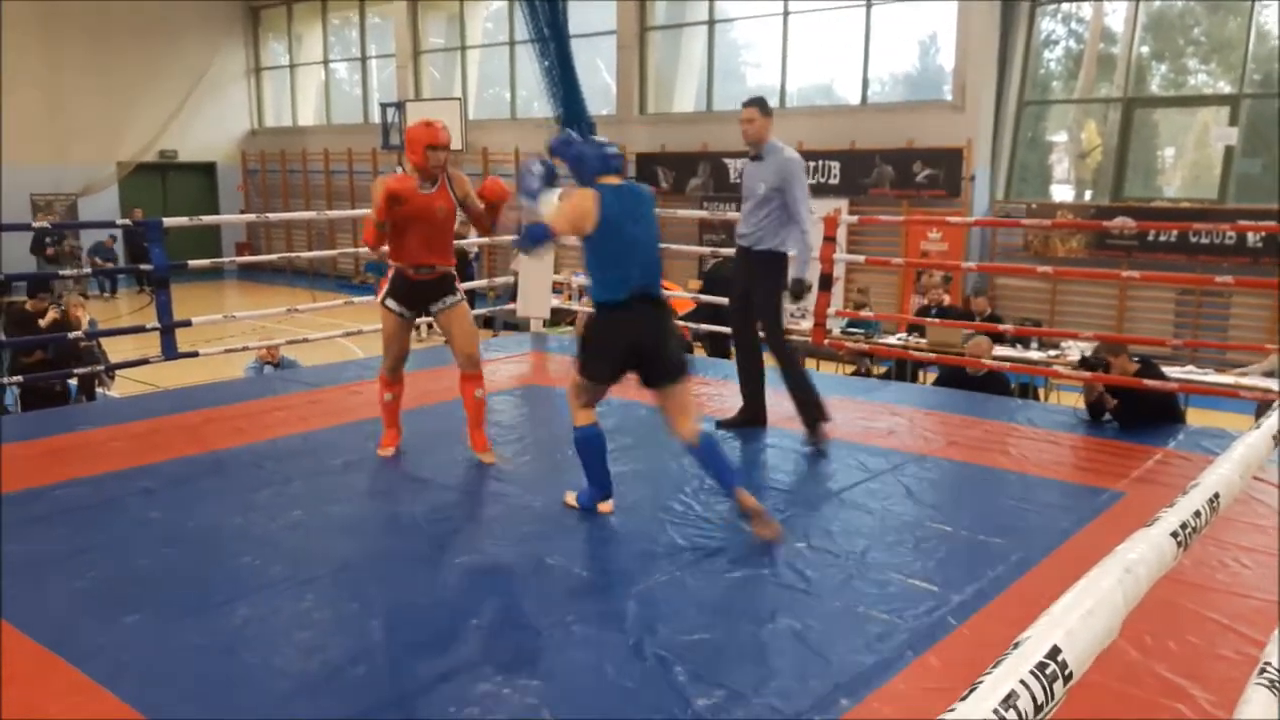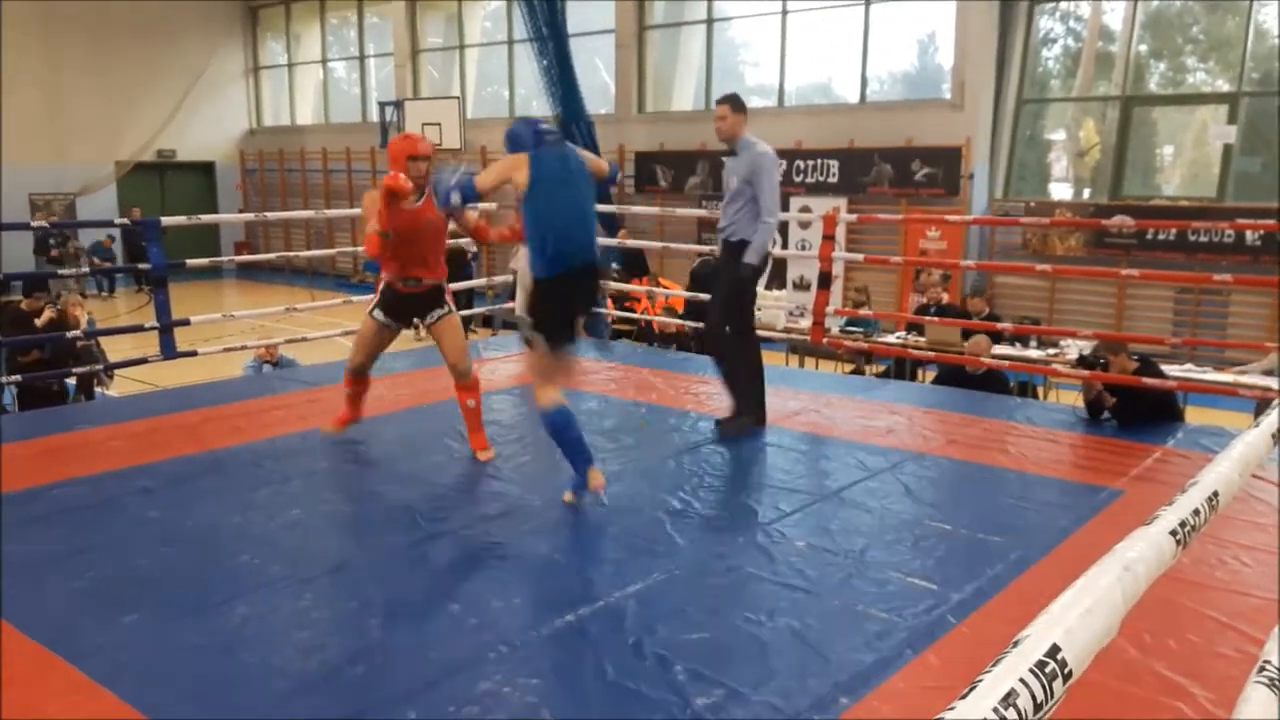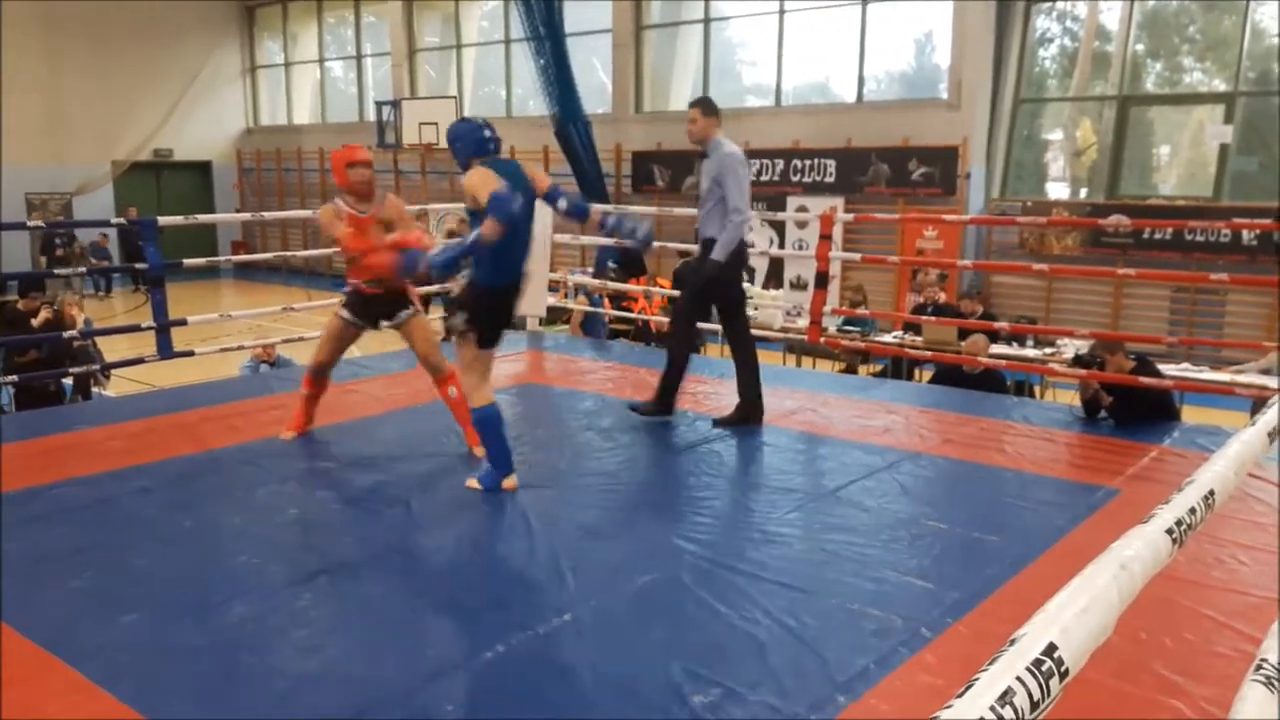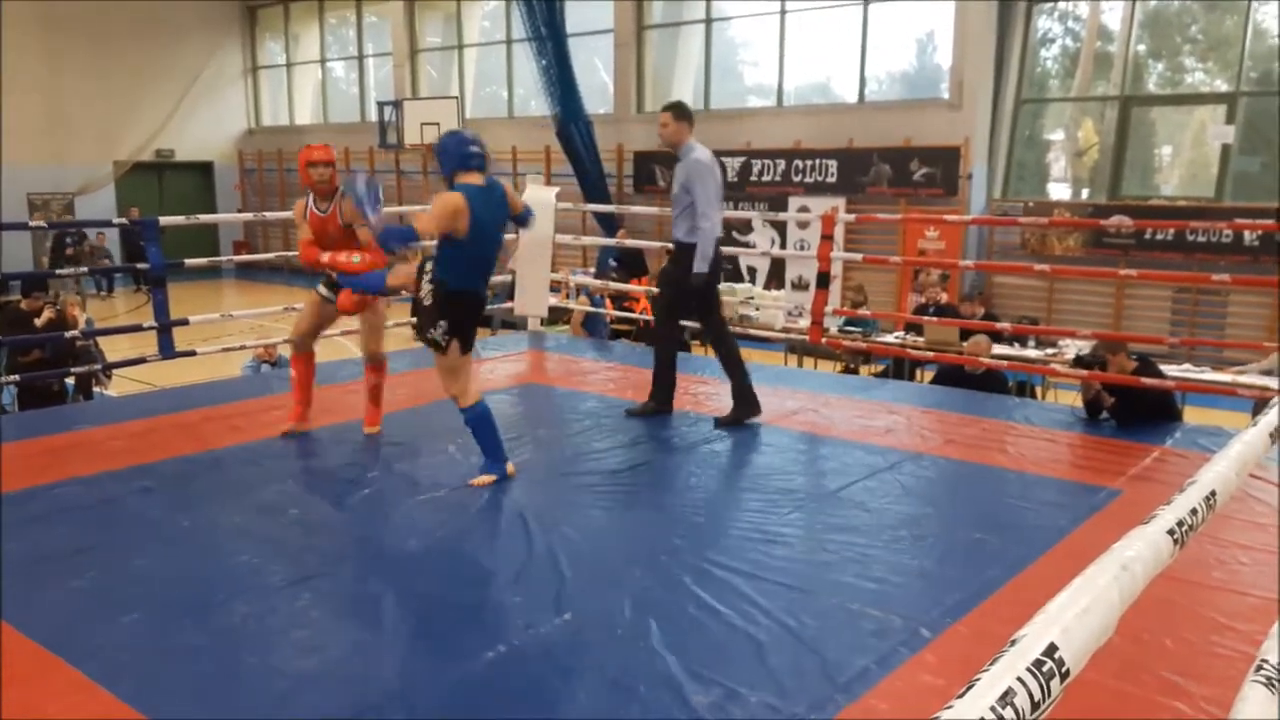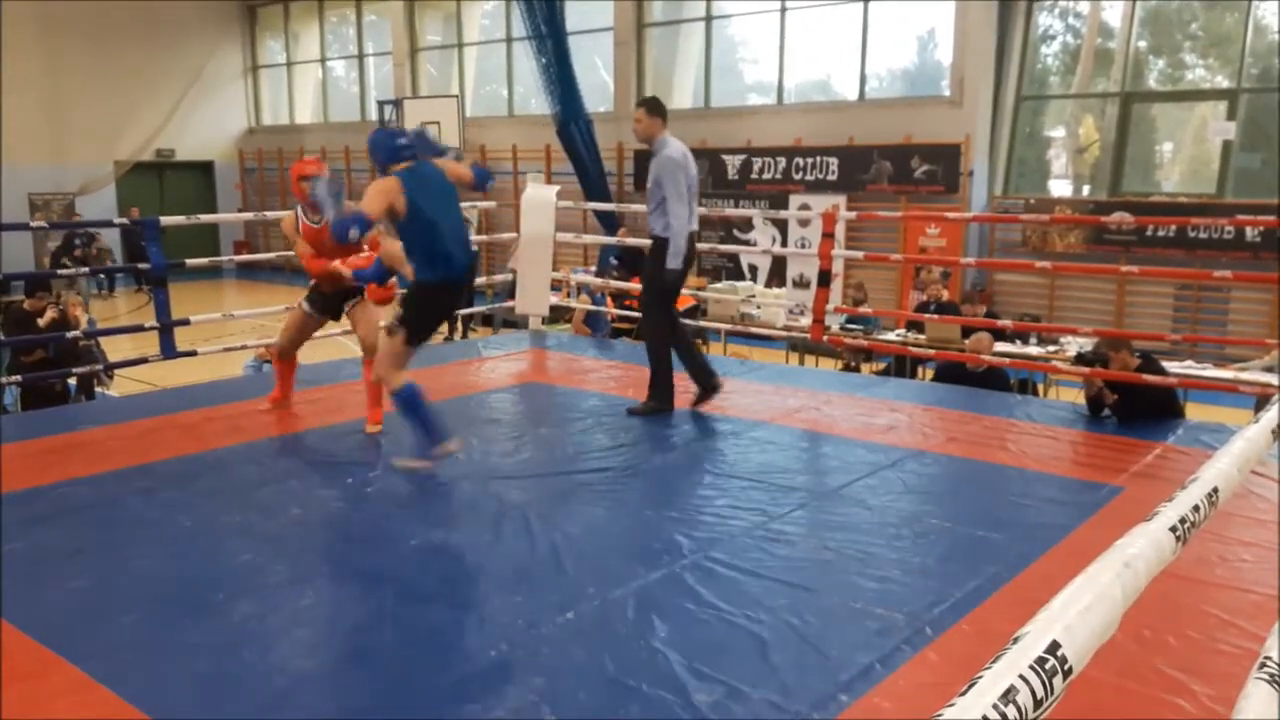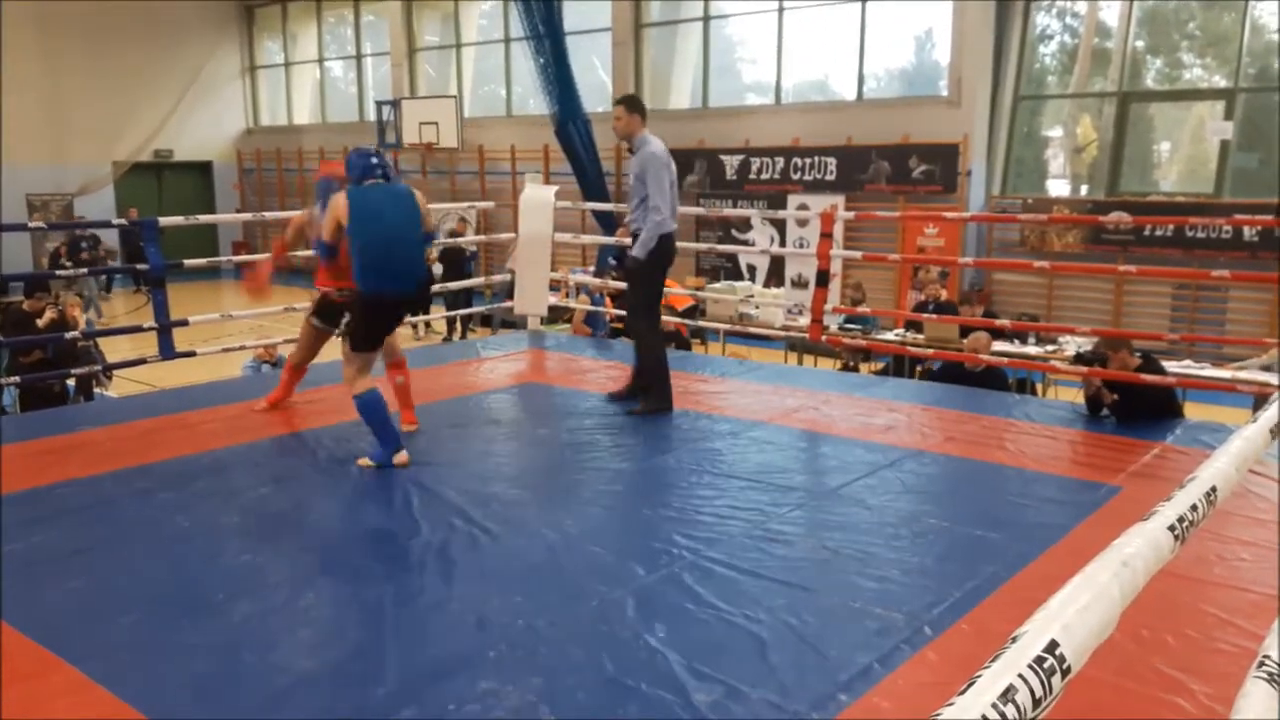
dt=0.2s
person 1, frame 1
left shoulder: (582, 199)
right shoulder: (643, 195)
left elbow: (531, 241)
left wrist: (530, 191)
right wrist: (574, 150)
left hip: (611, 322)
right hip: (655, 320)
left knee: (581, 404)
right knee: (686, 424)
left ankle: (596, 495)
right ankle: (739, 494)
person 1, frame 2
left shoulder: (518, 164)
right shoulder: (577, 158)
left elbow: (459, 194)
right elbow: (610, 172)
left wrist: (452, 183)
left hip: (553, 283)
right hip: (585, 277)
left knee: (542, 388)
left ankle: (585, 471)
person 1, frame 3
left shoulder: (475, 178)
right shoulder: (521, 172)
left elbow: (506, 208)
right elbow: (567, 204)
left wrist: (456, 251)
right wrist: (617, 225)
left hip: (487, 291)
right hip: (502, 282)
left knee: (474, 385)
left ankle: (501, 472)
person 1, frame 4
left shoulder: (453, 201)
right shoulder: (498, 189)
left elbow: (395, 242)
right elbow: (524, 217)
left hip: (456, 301)
left knee: (460, 387)
right knee: (396, 277)
left ankle: (498, 463)
right ankle: (346, 282)
person 1, frame 5
left shoulder: (386, 187)
right shoulder: (439, 168)
left elbow: (348, 231)
right elbow: (482, 178)
left hip: (436, 288)
right hip: (458, 272)
left knee: (387, 370)
right knee: (389, 248)
left ankle: (434, 440)
right ankle: (360, 277)
person 1, frame 6
left shoulder: (342, 200)
right shoulder: (412, 196)
left elbow: (325, 251)
left hip: (374, 301)
right hip: (417, 290)
left knee: (356, 376)
left ankle: (391, 449)
person 2, frame 1
left shoulder: (788, 161)
right shoulder: (750, 164)
left elbow: (802, 221)
left wrist: (800, 272)
left hip: (769, 261)
right hip: (745, 257)
left knee: (777, 342)
right knee: (743, 336)
left ankle: (814, 419)
right ankle: (753, 411)
person 2, frame 2
left shoulder: (761, 156)
right shoulder: (732, 159)
left elbow: (769, 216)
left wrist: (751, 260)
right wrist: (724, 254)
left hip: (745, 254)
right hip: (731, 251)
left knee: (714, 327)
right knee: (740, 331)
left ankle: (747, 409)
right ankle: (750, 409)
person 2, frame 3
left shoulder: (729, 156)
right shoulder: (712, 159)
left elbow: (739, 215)
left wrist: (717, 258)
right wrist: (707, 254)
left hip: (723, 254)
right hip: (715, 252)
left knee: (683, 321)
right knee: (736, 329)
left ankle: (664, 400)
right ankle: (749, 407)
person 2, frame 4
left shoulder: (697, 162)
right shoulder: (689, 161)
left elbow: (707, 220)
left wrist: (699, 268)
left hip: (692, 255)
right hip: (693, 255)
left knee: (665, 324)
right knee: (714, 328)
left ankle: (660, 400)
right ankle: (744, 401)
person 2, frame 5
left shoulder: (669, 158)
right shoulder: (672, 153)
left elbow: (678, 215)
left wrist: (674, 264)
left hip: (668, 247)
right hip: (672, 247)
left knee: (653, 321)
right knee: (664, 319)
left ankle: (661, 397)
right ankle: (704, 376)
person 2, frame 6
left shoulder: (651, 154)
right shoulder: (644, 152)
left elbow: (658, 211)
left wrist: (638, 253)
left hip: (652, 244)
right hip: (651, 242)
left knee: (643, 318)
right knee: (640, 315)
left ankle: (659, 396)
right ankle: (642, 384)
person 3, frame 1
left shoulder: (457, 182)
right shoulder: (387, 184)
left elbow: (485, 227)
right elbow: (372, 242)
left wrist: (495, 205)
right wrist: (386, 204)
left hip: (443, 281)
right hip: (402, 282)
left knee: (471, 358)
right knee: (393, 363)
left ankle: (478, 437)
right ankle: (391, 431)
person 3, frame 2
left shoulder: (442, 195)
right shoulder: (376, 198)
left elbow: (480, 233)
right elbow: (375, 251)
right wrist: (387, 206)
left hip: (433, 293)
right hip: (393, 293)
left knee: (461, 368)
right knee: (357, 365)
left ankle: (478, 438)
right ankle: (352, 411)
person 3, frame 3
left shoulder: (390, 204)
right shoulder: (329, 213)
left elbow: (417, 243)
right elbow: (355, 248)
left wrist: (389, 260)
right wrist: (397, 240)
left hip: (397, 293)
right hip: (360, 295)
left knee: (435, 362)
right knee: (320, 363)
left ankle: (471, 432)
right ankle: (303, 418)
person 3, frame 4
left shoulder: (351, 203)
right shoulder: (303, 208)
left elbow: (373, 251)
right elbow: (308, 253)
left wrist: (363, 289)
right wrist: (341, 259)
right hip: (336, 279)
left knee: (372, 351)
right knee: (299, 337)
left ankle: (373, 410)
right ankle: (300, 413)
person 3, frame 5
right shoulder: (291, 223)
left elbow: (378, 247)
right elbow: (312, 264)
left hip: (356, 289)
right hip: (321, 291)
left knee: (371, 343)
right knee: (281, 348)
left ankle: (374, 411)
right ankle: (282, 392)
person 3, frame 6
right shoulder: (306, 220)
right elbow: (283, 245)
right wrist: (266, 269)
right hip: (329, 299)
left knee: (392, 354)
right knee: (300, 357)
left ankle: (407, 412)
right ankle: (282, 392)
